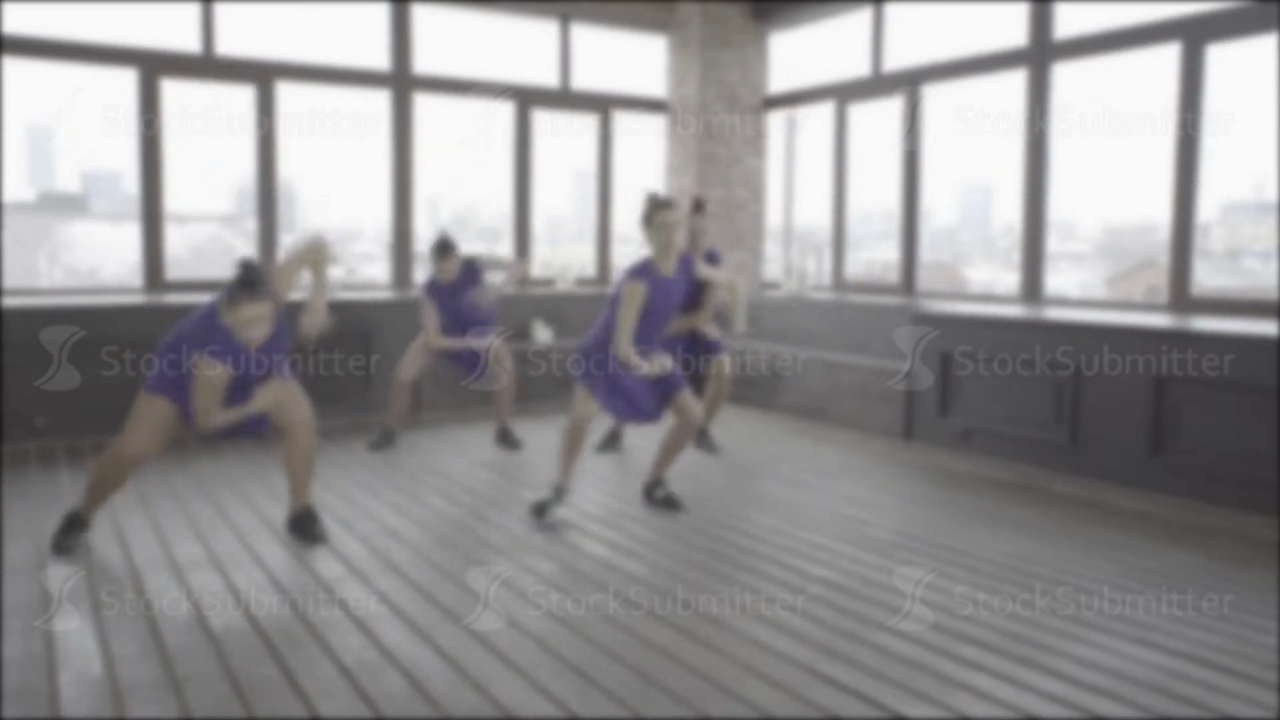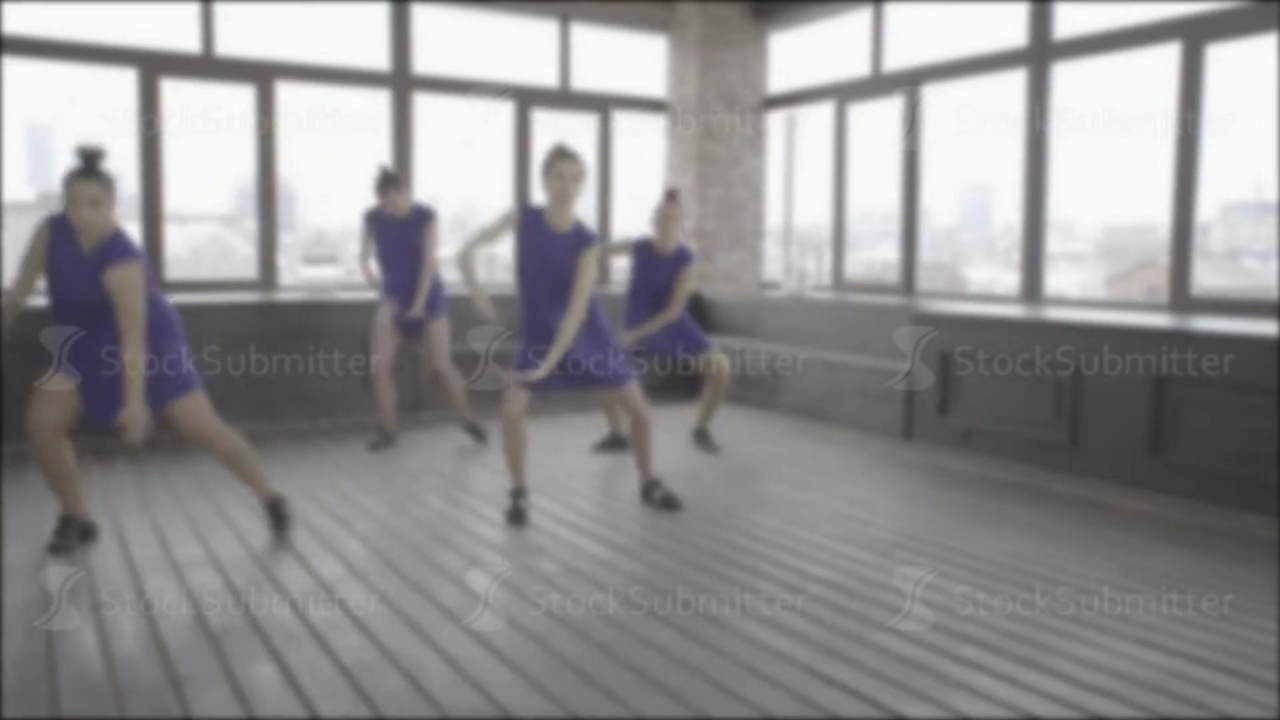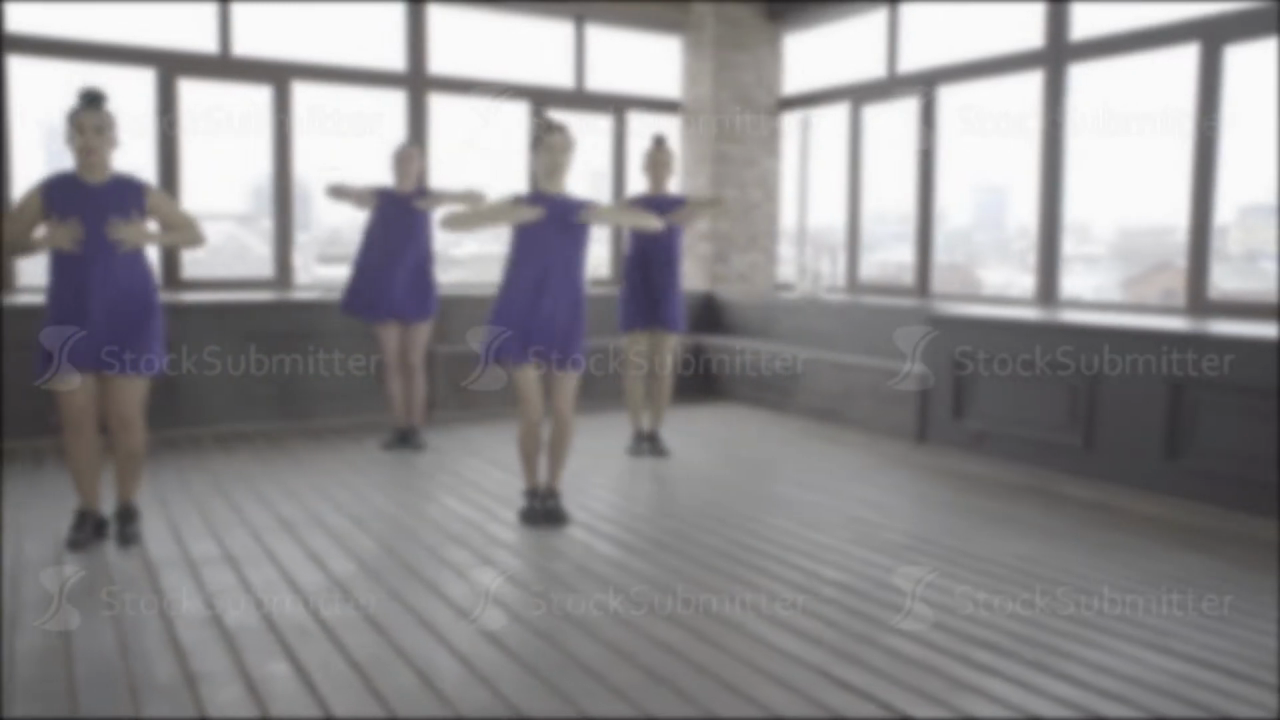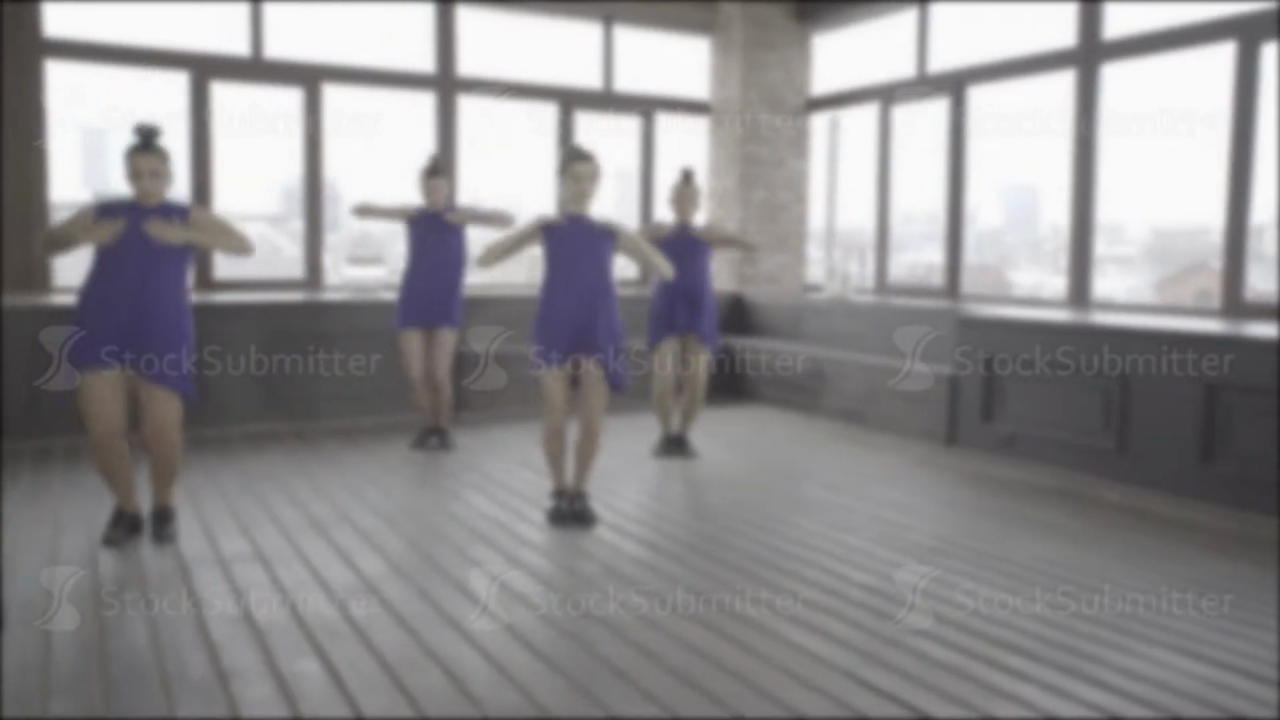
dt=0.5s
person 1, frame 1
left shoulder: (267, 290)
right shoulder: (211, 355)
left elbow: (318, 248)
right elbow: (204, 421)
left wrist: (318, 301)
right wrist: (260, 404)
left hip: (252, 364)
right hip: (185, 364)
left knee: (302, 419)
right knee: (131, 448)
left ankle: (301, 511)
right ankle: (82, 515)
person 1, frame 2
left shoulder: (121, 261)
right shoulder: (50, 231)
left elbow: (133, 336)
left wrist: (135, 401)
left hip: (147, 348)
right hip: (87, 347)
left knee: (205, 429)
right knee: (41, 424)
left ankle: (268, 497)
right ankle: (77, 519)
person 1, frame 3
left shoulder: (138, 192)
right shoulder: (49, 192)
left elbow: (195, 235)
left wrist: (147, 238)
right wrist: (45, 241)
left hip: (130, 319)
right hip: (73, 320)
left knee: (126, 419)
right knee: (76, 418)
left ankle: (127, 508)
right ankle: (89, 512)
person 1, frame 4
left shoulder: (186, 216)
right shoulder: (105, 213)
left elbow: (244, 246)
right elbow: (47, 243)
left wrist: (186, 236)
right wrist: (85, 237)
left hip: (160, 333)
right hip: (102, 331)
left knee: (163, 434)
right knee: (104, 433)
left ankle: (163, 508)
right ankle: (126, 510)
person 2, frame 1
left shoulder: (686, 262)
right shoulder: (636, 281)
left elbow: (723, 279)
right elbow: (621, 344)
right wrist: (646, 368)
left hip: (648, 356)
right hip: (608, 353)
left knee: (693, 414)
right knee: (580, 418)
left ankle: (654, 481)
right ankle: (561, 485)
person 2, frame 2
left shoulder: (587, 243)
right shoulder: (522, 218)
left elbow: (577, 307)
right elbow: (467, 252)
left wrist: (549, 363)
right wrist: (476, 292)
left hip: (588, 332)
right hip: (539, 332)
left knee: (638, 411)
right knee: (511, 412)
left ankle: (649, 482)
right ankle: (519, 493)
person 2, frame 3
left shoulder: (585, 210)
right shoulder: (517, 205)
left elbow: (656, 223)
right elbow: (449, 222)
left wrist: (613, 217)
right wrist: (510, 217)
left hip: (567, 320)
right hip: (523, 322)
left knee: (563, 415)
right knee: (532, 416)
left ankle: (552, 491)
right ankle: (532, 491)
person 2, frame 4
left shoulder: (609, 231)
right shoulder: (545, 228)
left elbow: (667, 272)
right elbow: (484, 259)
left wrist: (635, 238)
right wrist: (531, 231)
left hip: (598, 331)
right hip: (555, 327)
left knee: (593, 420)
right knee: (555, 419)
left ankle: (579, 492)
right ankle: (559, 491)
person 3, frame 1
left shoulder: (715, 261)
left elbow: (707, 313)
left wrist: (670, 327)
right wrist: (700, 324)
left hip: (700, 333)
right hip: (666, 327)
left knee: (723, 370)
left ankle: (702, 430)
right ankle: (616, 429)
person 3, frame 2
left shoulder: (686, 259)
right shoulder: (638, 247)
left elbow: (675, 307)
left wrist: (637, 334)
left hip: (673, 324)
right hip: (639, 323)
left knee: (721, 369)
left ankle: (700, 430)
right ankle: (617, 434)
person 3, frame 3
left shoulder: (681, 204)
right shoulder: (632, 204)
left elbow: (722, 204)
left wrist: (689, 216)
left hip: (667, 291)
right hip: (636, 290)
left knee: (663, 365)
right knee: (635, 363)
left ankle: (654, 433)
right ankle: (637, 433)
person 3, frame 4
left shoulder: (707, 236)
right shoulder: (658, 232)
left elbow: (752, 246)
left wrist: (720, 233)
right wrist: (650, 231)
left hip: (699, 312)
right hip: (667, 311)
left knee: (696, 383)
right knee: (663, 379)
left ankle: (682, 435)
right ankle: (667, 434)
person 4, frame 1
left shoulder: (473, 263)
right shoulder: (430, 292)
left elbow: (517, 269)
right elbow: (432, 340)
left wrist: (492, 292)
right wrist: (470, 343)
left hip: (480, 325)
right hip: (442, 335)
left knee: (505, 366)
right knee: (404, 374)
left ankle: (503, 428)
right ankle: (390, 430)
person 4, frame 2
left shoulder: (426, 217)
right shoulder: (372, 218)
left elbow: (430, 263)
right elbow: (365, 257)
left wrist: (419, 304)
right wrist: (381, 294)
left hip: (427, 298)
right hip: (394, 298)
left knee: (441, 366)
right knee: (379, 366)
left ankle: (467, 419)
right ankle: (387, 430)
person 4, frame 3
left shoulder: (427, 197)
right shoulder: (379, 196)
left elbow: (479, 198)
right elbow: (332, 191)
left wrist: (441, 201)
right wrist: (359, 200)
left hip: (417, 290)
right hip: (384, 290)
left knee: (414, 362)
right knee: (392, 361)
left ankle: (415, 429)
right ankle: (400, 428)
person 4, frame 4
left shoulder: (458, 215)
right shoulder: (412, 215)
left elbow: (508, 220)
right elbow: (359, 210)
left wrist: (469, 215)
right wrist: (395, 211)
left hip: (444, 305)
right hip: (413, 302)
left knee: (440, 373)
right knee: (414, 373)
left ankle: (443, 427)
right ankle: (428, 425)
